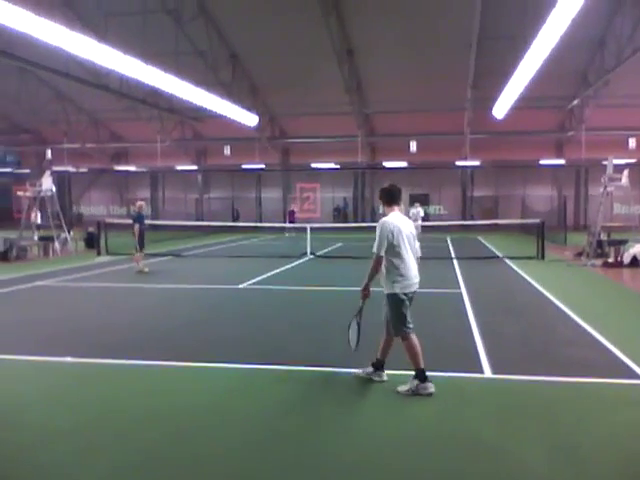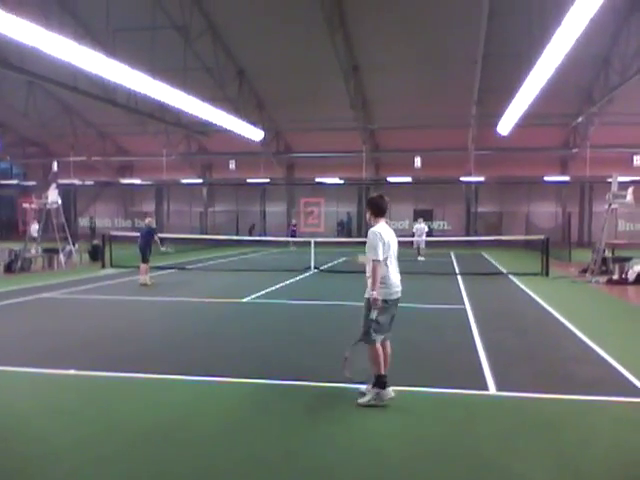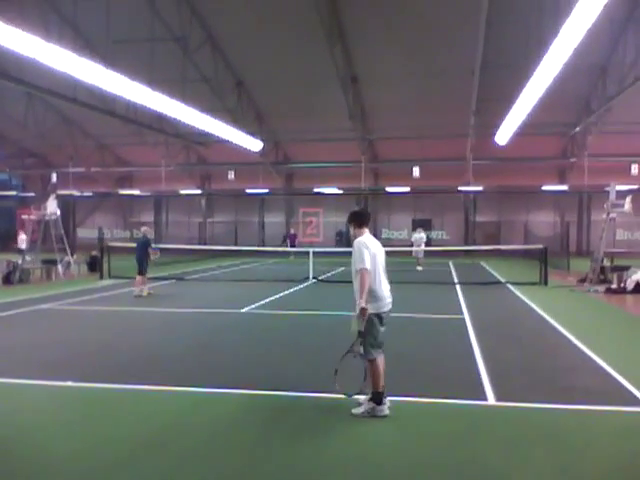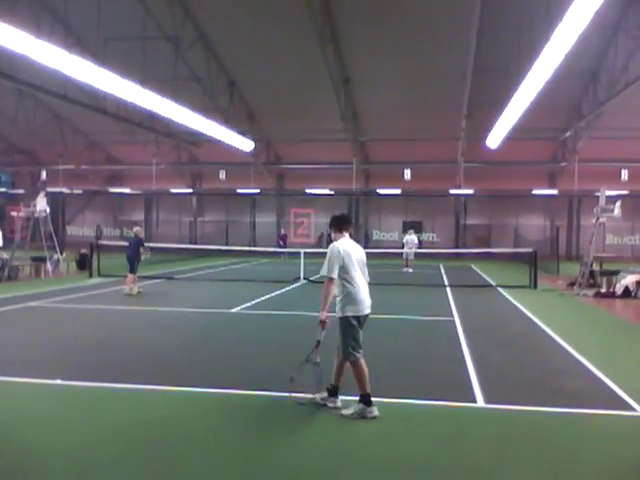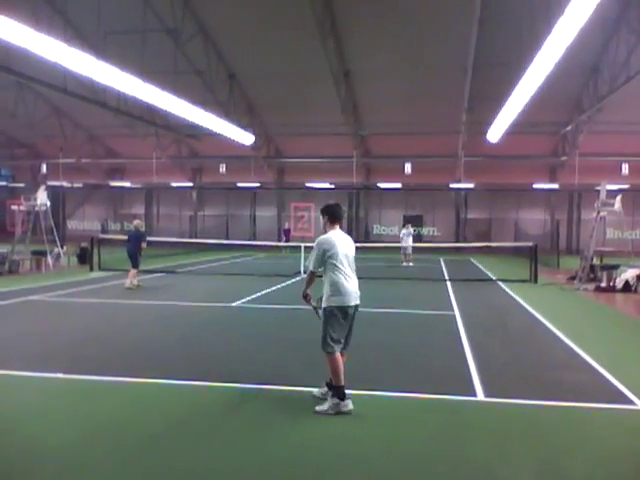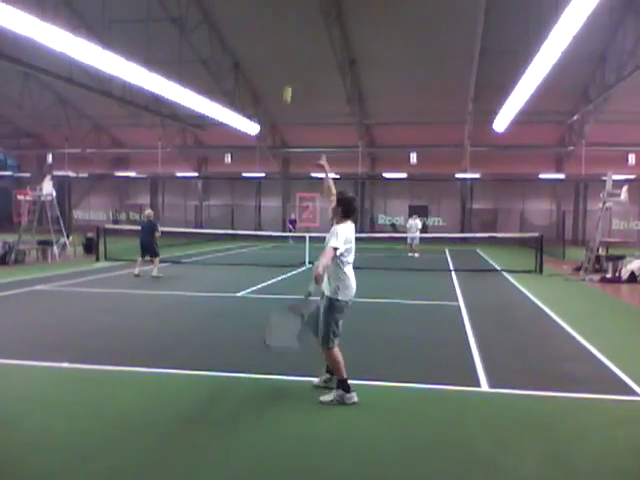
dt=0.7s
person 1, frame 1
left shoulder: (385, 223)
right shoulder: (408, 222)
left elbow: (378, 258)
right elbow: (417, 257)
left wrist: (367, 284)
left hip: (397, 284)
right hip: (411, 281)
left knee: (404, 331)
right knee: (390, 326)
left ankle: (422, 380)
right ankle: (378, 368)
person 1, frame 2
left shoulder: (375, 232)
right shoulder: (389, 231)
left elbow: (376, 264)
left wrist: (374, 291)
left hip: (381, 292)
right hip: (393, 290)
left knee: (371, 338)
right knee: (383, 338)
left ankle: (381, 387)
right ankle: (381, 384)
person 1, frame 3
left shoulder: (360, 243)
right shoulder: (375, 242)
left elbow: (364, 272)
left wrist: (362, 300)
left hip: (371, 304)
right hip: (382, 302)
left knee: (371, 354)
right knee: (377, 351)
left ankle: (377, 403)
right ankle: (379, 395)
person 1, frame 4
left shoulder: (336, 247)
right shoulder: (358, 248)
left elbow: (330, 281)
left wrist: (324, 310)
left hip: (350, 307)
right hip: (361, 304)
left knee: (354, 355)
right knee: (344, 350)
left ankle: (367, 404)
right ankle: (332, 394)
person 1, frame 5
left shoulder: (324, 240)
right shoulder: (348, 240)
left elbow: (313, 271)
left wrist: (306, 290)
right wrist: (325, 295)
left hip: (337, 298)
right hip: (352, 297)
left knee: (331, 347)
right knee: (340, 346)
left ankle: (341, 399)
right ankle: (333, 387)
person 1, frame 6
left shoulder: (340, 231)
right shoulder: (347, 225)
left elbow: (331, 250)
right elbow: (333, 195)
left wrist: (320, 266)
right wrist: (326, 171)
left hip: (337, 291)
right hip: (334, 289)
left knee: (328, 342)
right knee: (320, 329)
left ankle: (345, 390)
right ankle: (332, 374)
